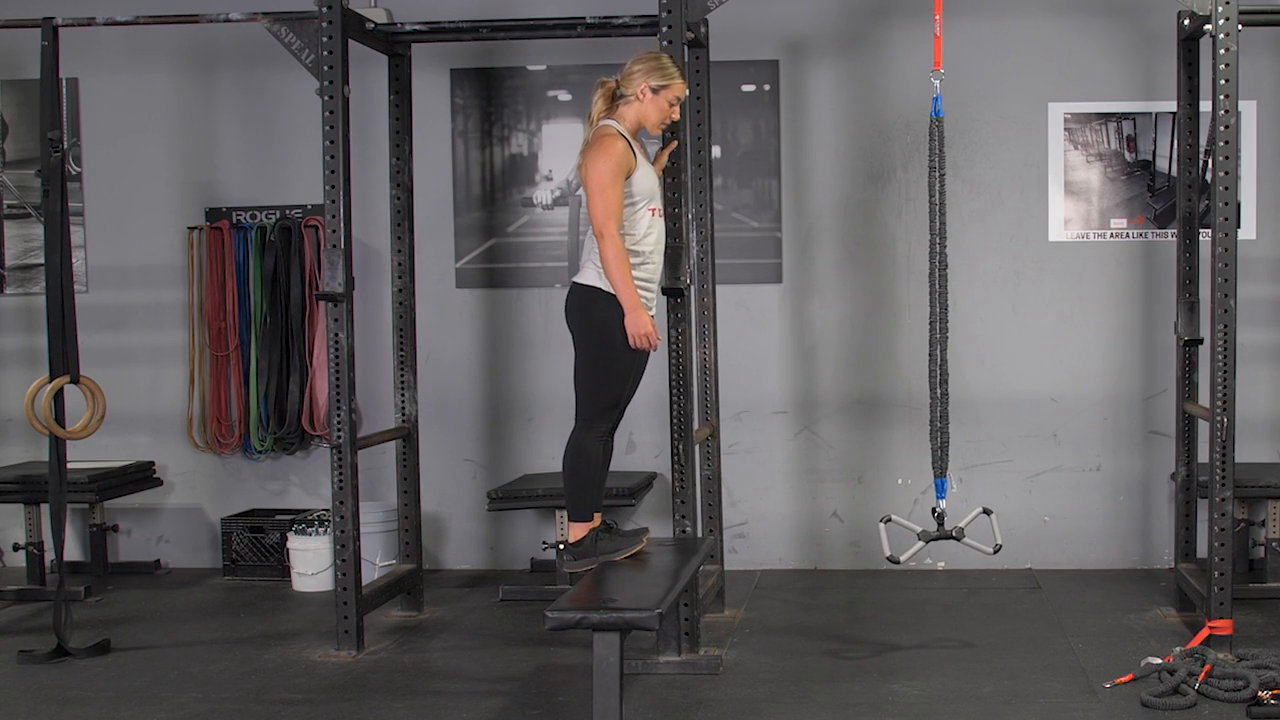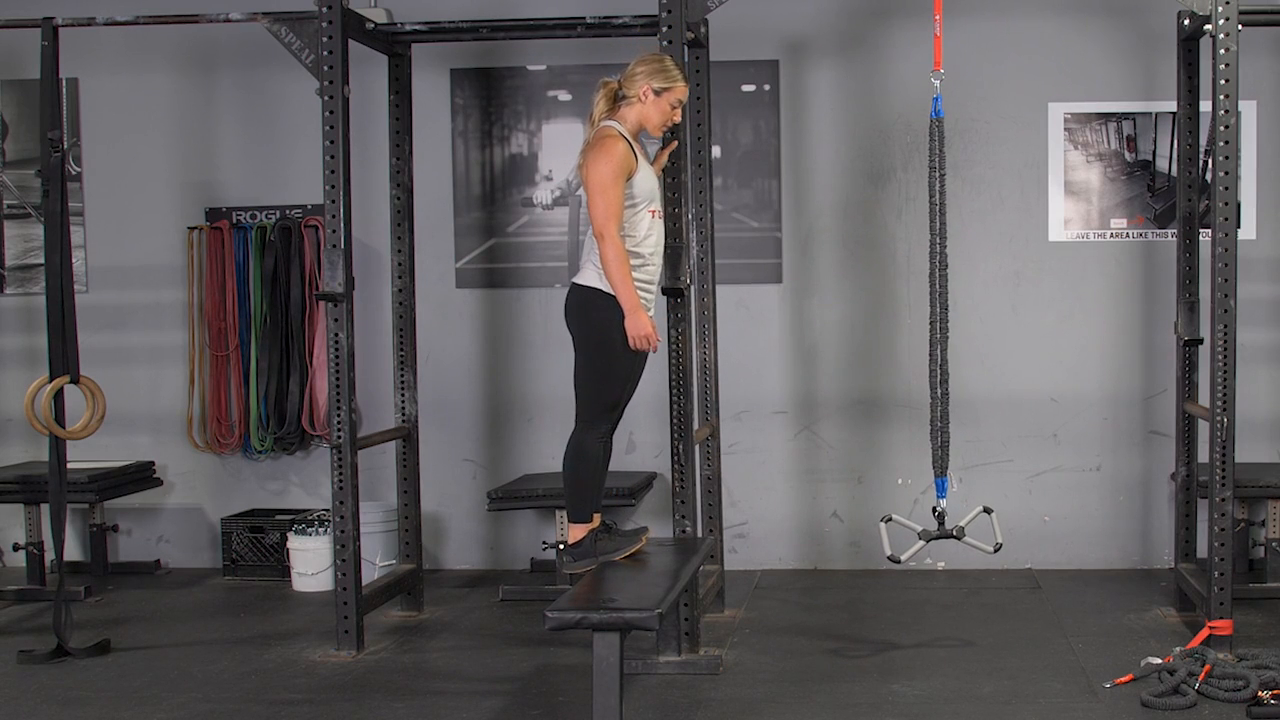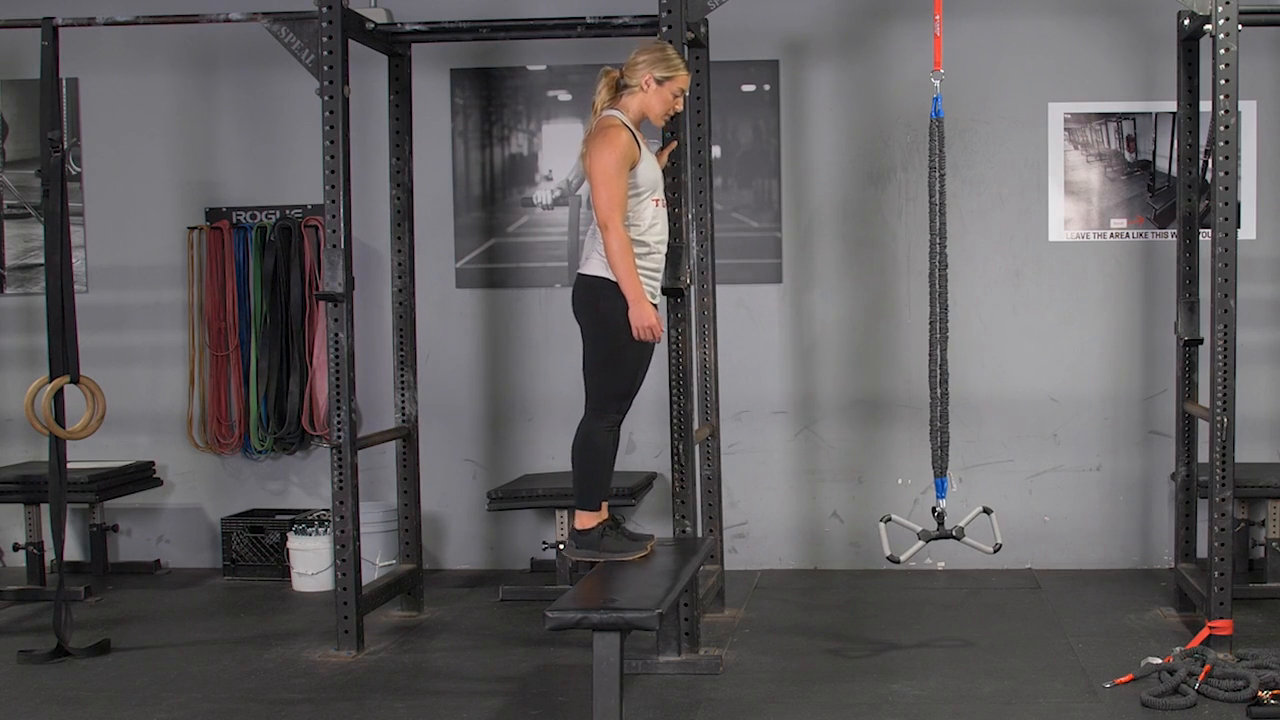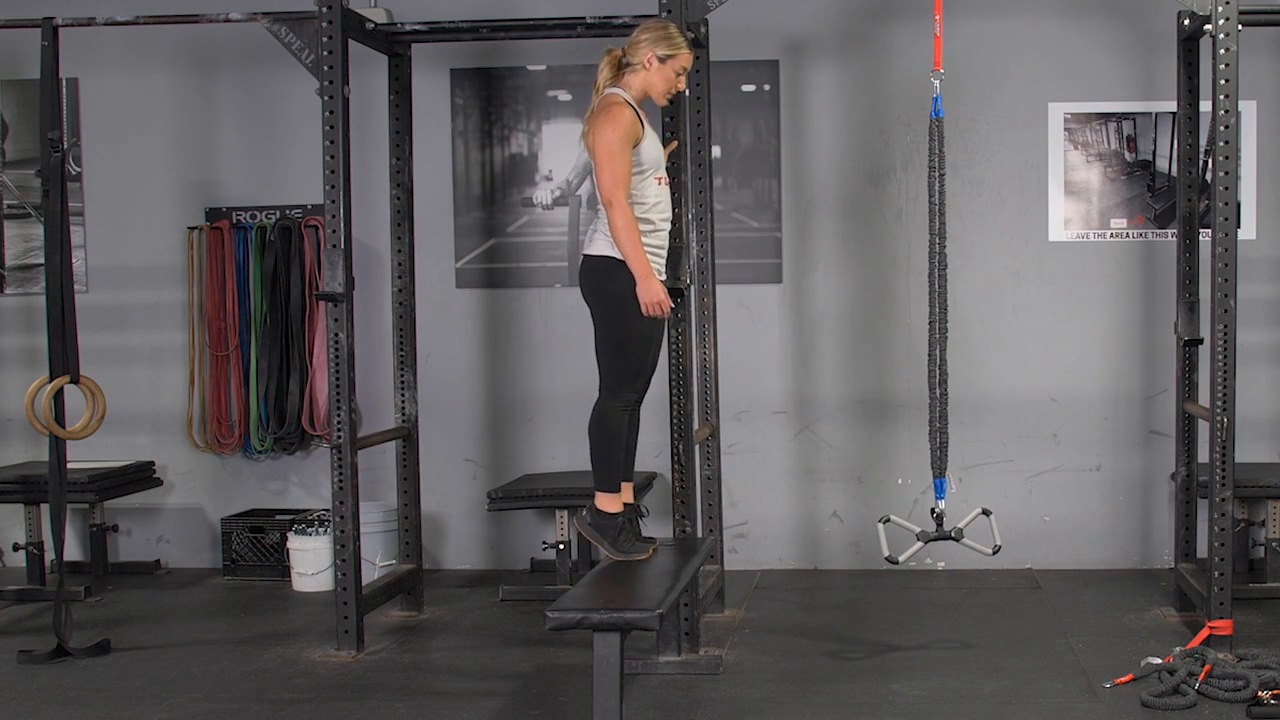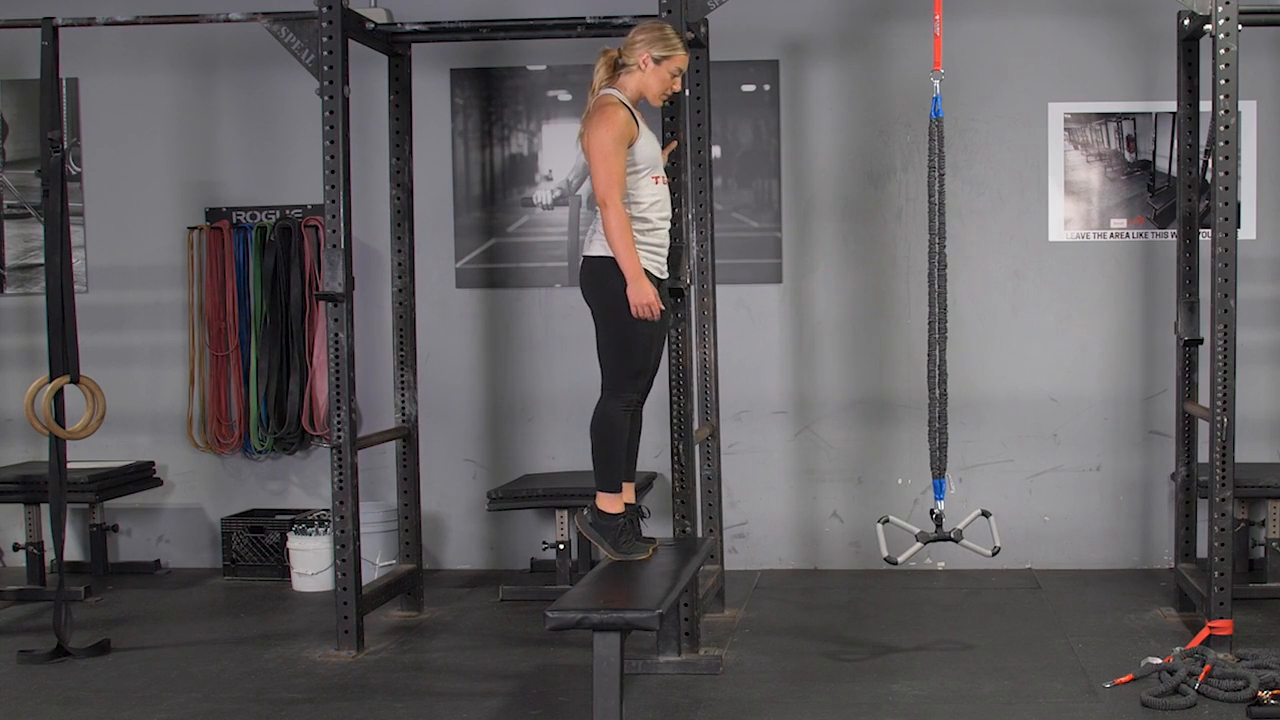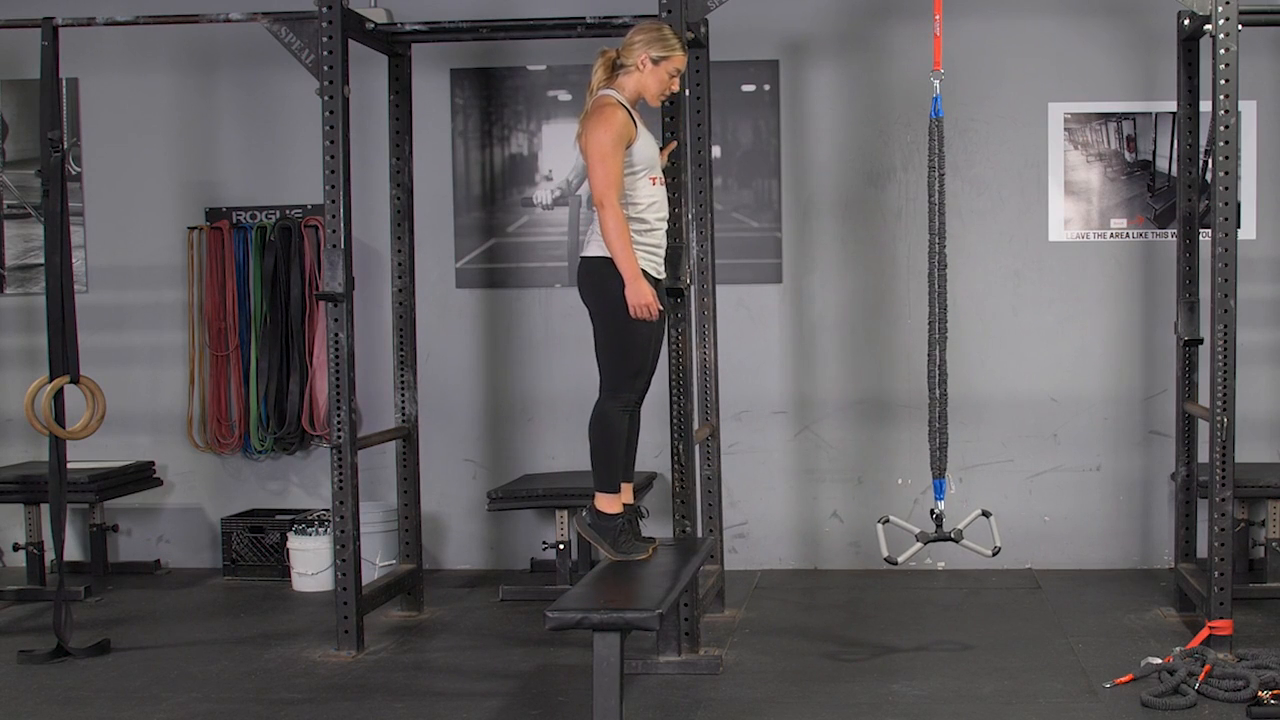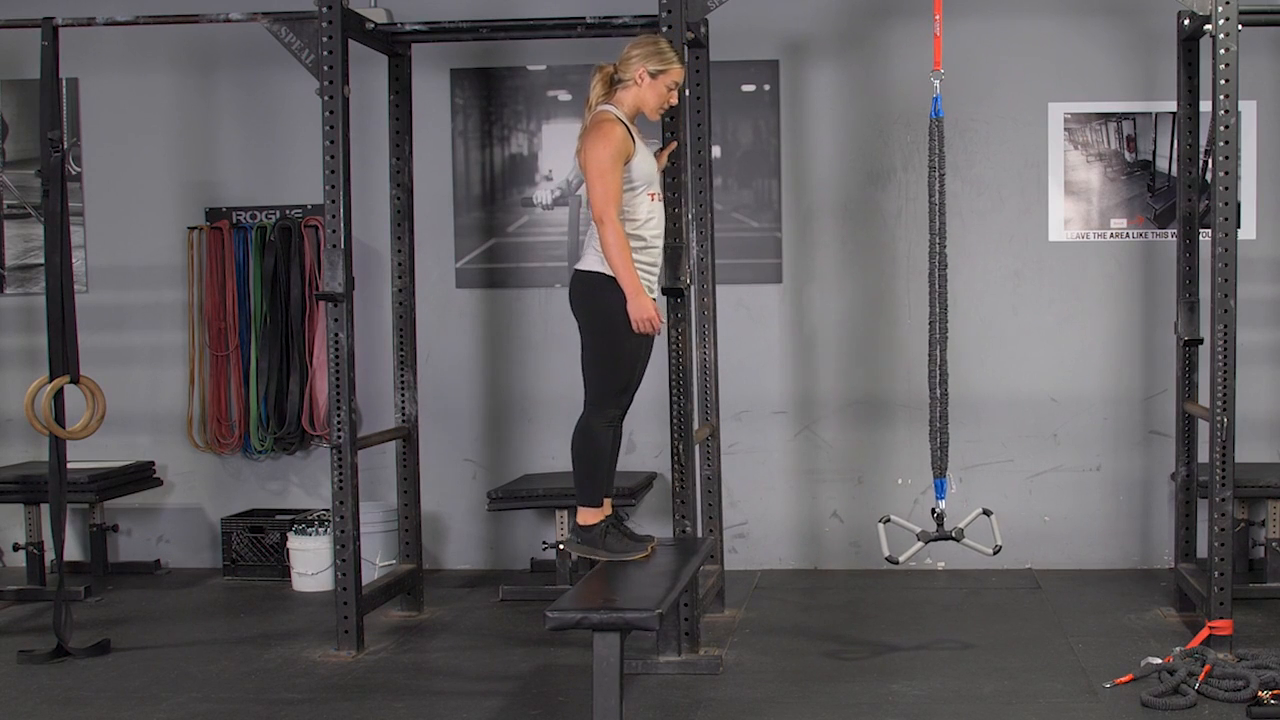
dt=0.4s
person 1, frame 1
left shoulder: (630, 146)
right shoulder: (609, 144)
right elbow: (607, 234)
left wrist: (659, 165)
right wrist: (633, 308)
left hip: (627, 306)
right hip: (605, 303)
left knee: (605, 422)
right knee: (594, 422)
left ankle: (591, 527)
right ankle: (579, 541)
person 1, frame 2
left shoulder: (631, 146)
right shoulder: (610, 144)
right elbow: (607, 235)
left wrist: (659, 167)
right wrist: (633, 310)
left hip: (625, 306)
right hip: (604, 304)
left knee: (604, 423)
right knee: (594, 422)
left ankle: (590, 527)
right ankle: (579, 541)
person 1, frame 3
left shoulder: (631, 137)
right shoulder: (613, 134)
right elbow: (611, 226)
left wrist: (661, 162)
right wrist: (638, 301)
left hip: (629, 294)
right hip: (610, 293)
left knee: (612, 412)
right knee: (604, 410)
left ankle: (599, 521)
right ankle: (586, 529)
person 1, frame 4
left shoulder: (633, 114)
right shoulder: (615, 112)
right elbow: (615, 202)
left wrist: (667, 155)
right wrist: (645, 275)
left hip: (637, 272)
right hip: (617, 271)
left knee: (631, 393)
right knee: (618, 392)
left ankle: (622, 505)
right ankle: (604, 509)
person 1, frame 5
left shoulder: (630, 116)
right shoulder: (610, 112)
right elbow: (609, 202)
left wrist: (664, 159)
right wrist: (634, 277)
left hip: (642, 271)
right hip: (617, 272)
left knee: (634, 394)
right knee: (620, 392)
left ankle: (625, 505)
right ankle: (604, 510)
person 1, frame 6
left shoulder: (629, 116)
right shoulder: (609, 113)
right elbow: (607, 202)
left wrist: (663, 159)
right wrist: (632, 278)
left hip: (641, 272)
right hip: (615, 273)
left knee: (631, 395)
right knee: (618, 393)
left ankle: (623, 508)
right ankle: (603, 511)
person 1, frame 7
left shoulder: (626, 132)
right shoulder: (608, 129)
right elbow: (606, 219)
left wrist: (658, 168)
right wrist: (635, 293)
left hip: (629, 289)
right hip: (608, 288)
left knee: (614, 408)
right knee: (604, 407)
left ankle: (602, 517)
right ankle: (587, 525)
